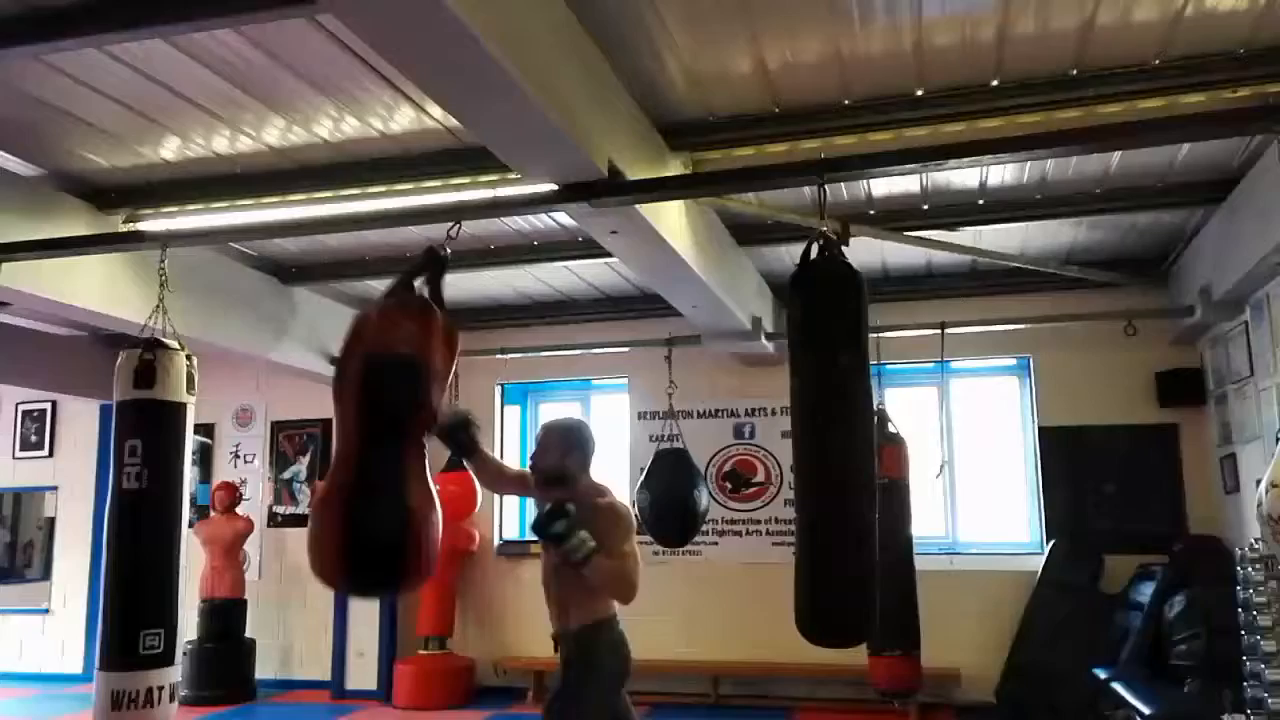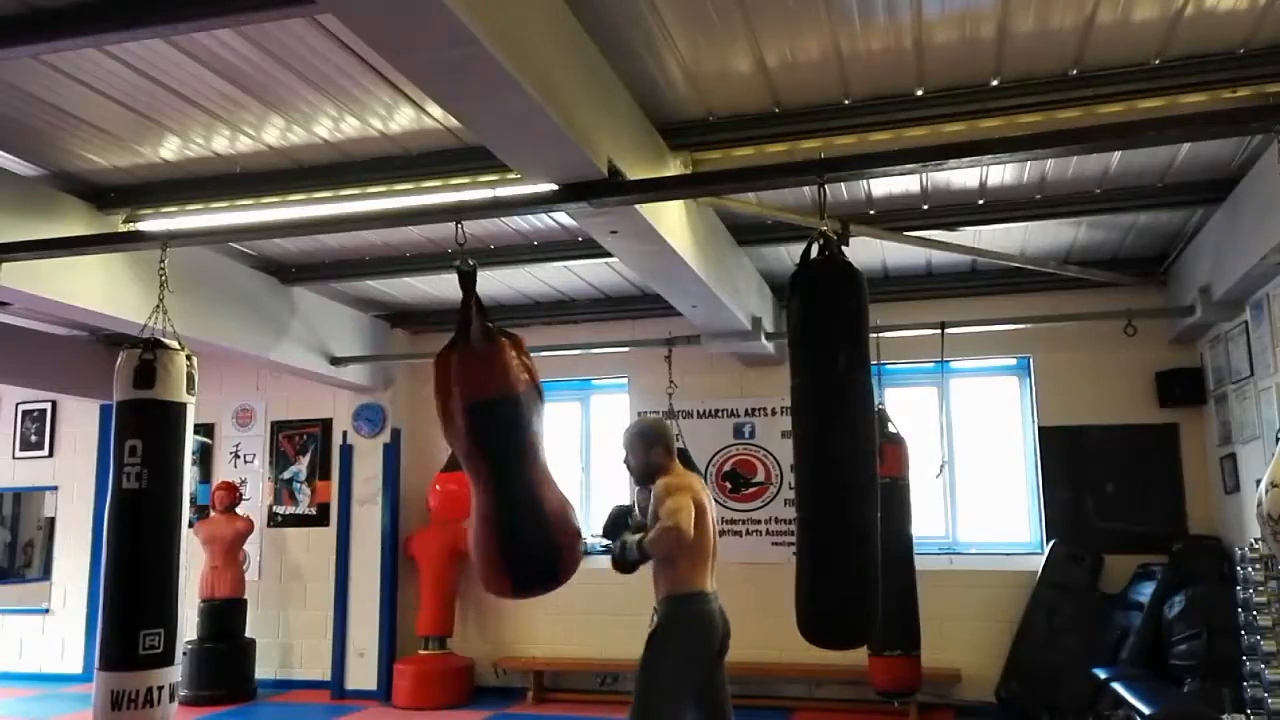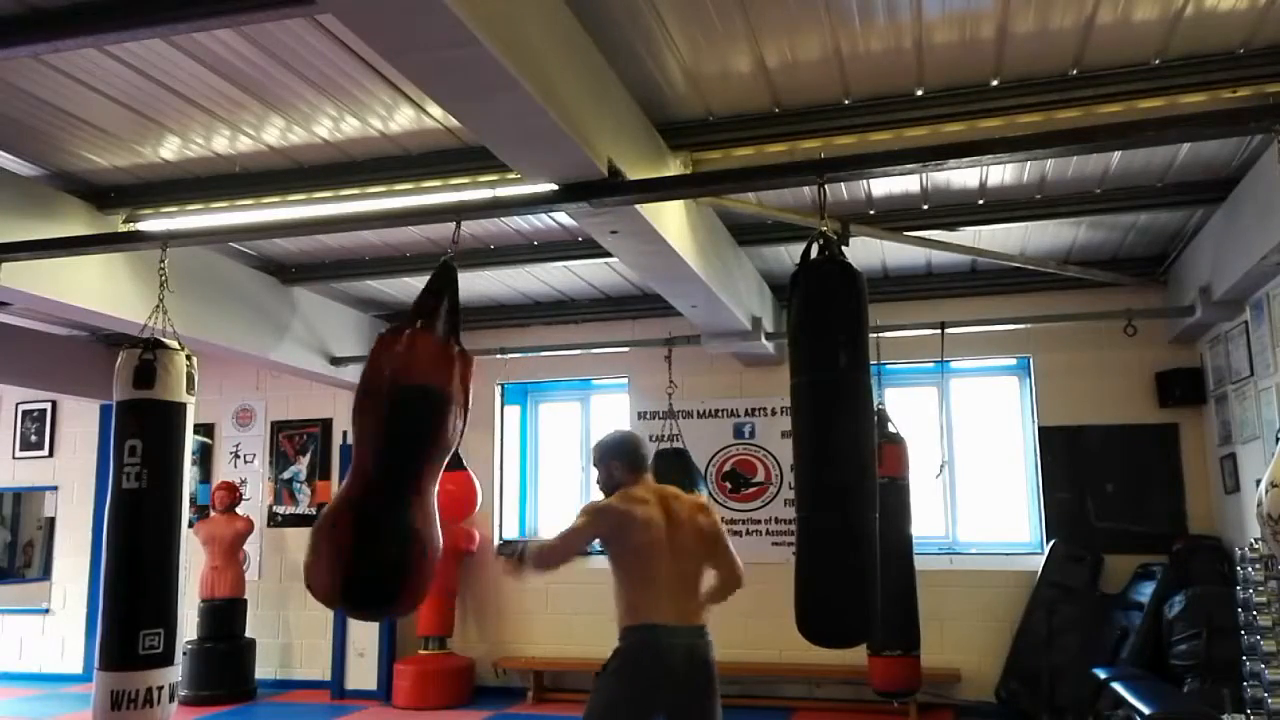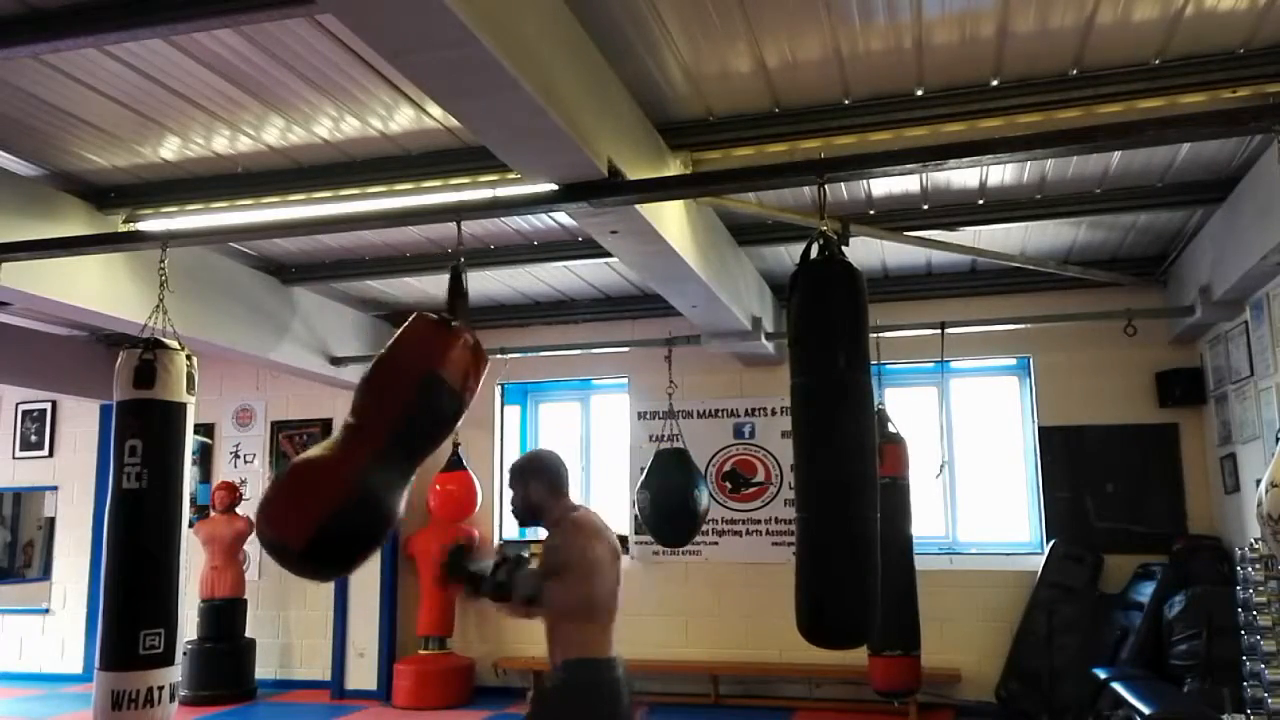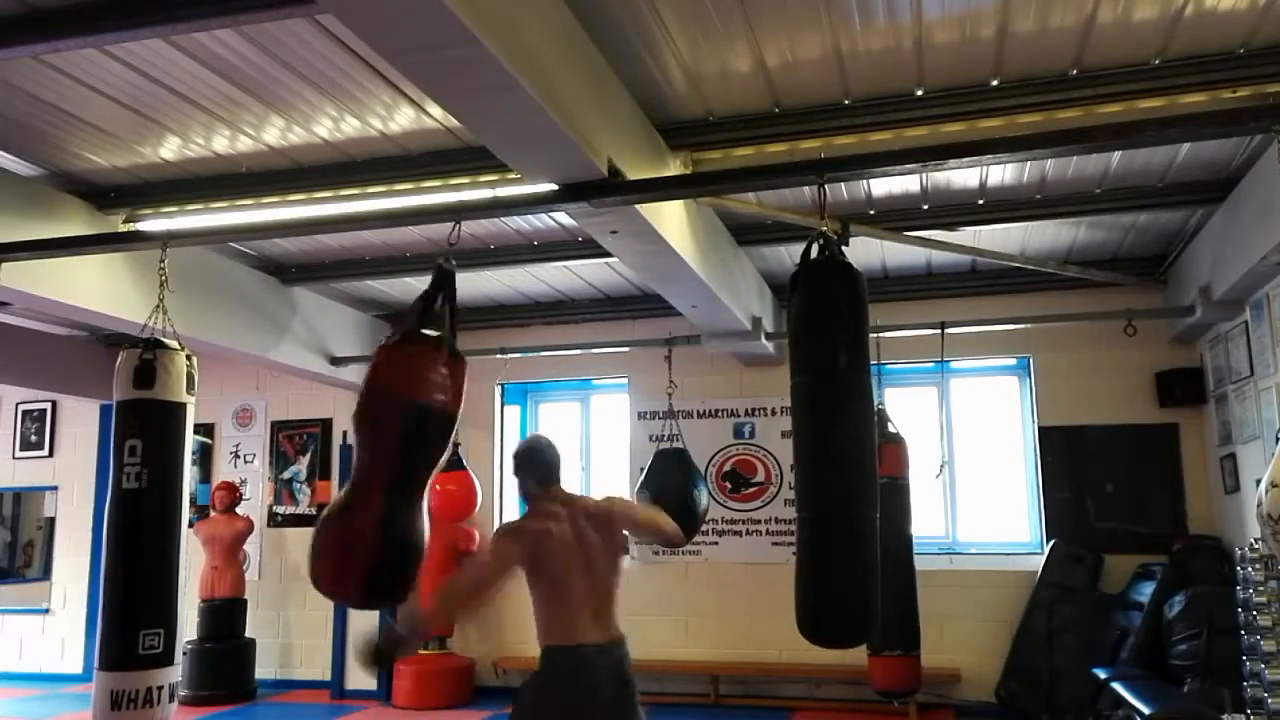
dt=1s
person 1, frame 1
left shoulder: (609, 512)
right shoulder: (552, 490)
left elbow: (625, 589)
right elbow: (503, 476)
left wrist: (575, 542)
right wrist: (470, 448)
left hip: (596, 648)
right hip: (579, 644)
person 1, frame 2
left shoulder: (668, 487)
right shoulder: (690, 483)
left elbow: (677, 534)
left wrist: (635, 545)
right wrist: (640, 533)
left hip: (684, 616)
right hip: (709, 613)
person 1, frame 3
left shoulder: (608, 512)
right shoulder: (696, 507)
left elbow: (549, 557)
right elbow: (733, 577)
left wrist: (523, 553)
left hip: (645, 653)
right hip: (695, 650)
person 1, frame 4
left shoulder: (579, 530)
right shoulder: (559, 540)
left elbow: (592, 601)
right elbow: (530, 607)
left hip: (583, 684)
right hip: (607, 681)
person 1, frame 5
left shoulder: (523, 533)
right shoulder: (608, 511)
left elbow: (464, 590)
right elbow: (670, 533)
left wrist: (400, 636)
left hip: (566, 668)
right hip: (614, 662)
